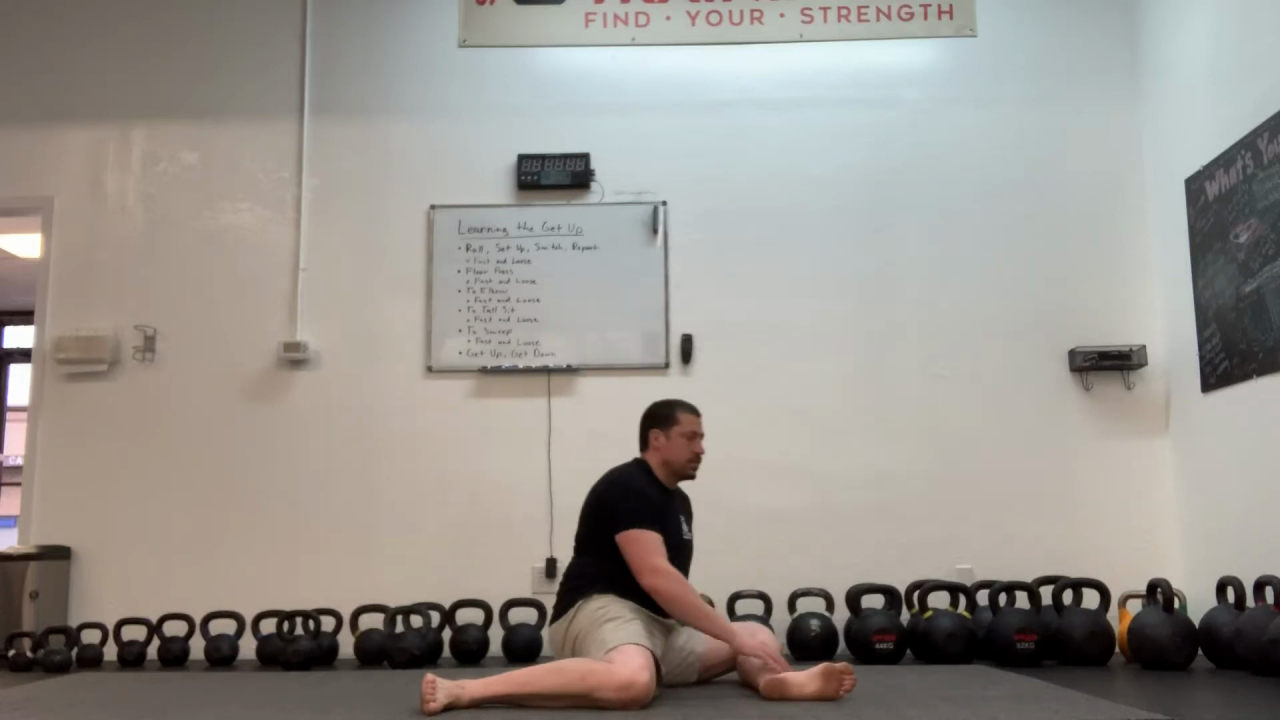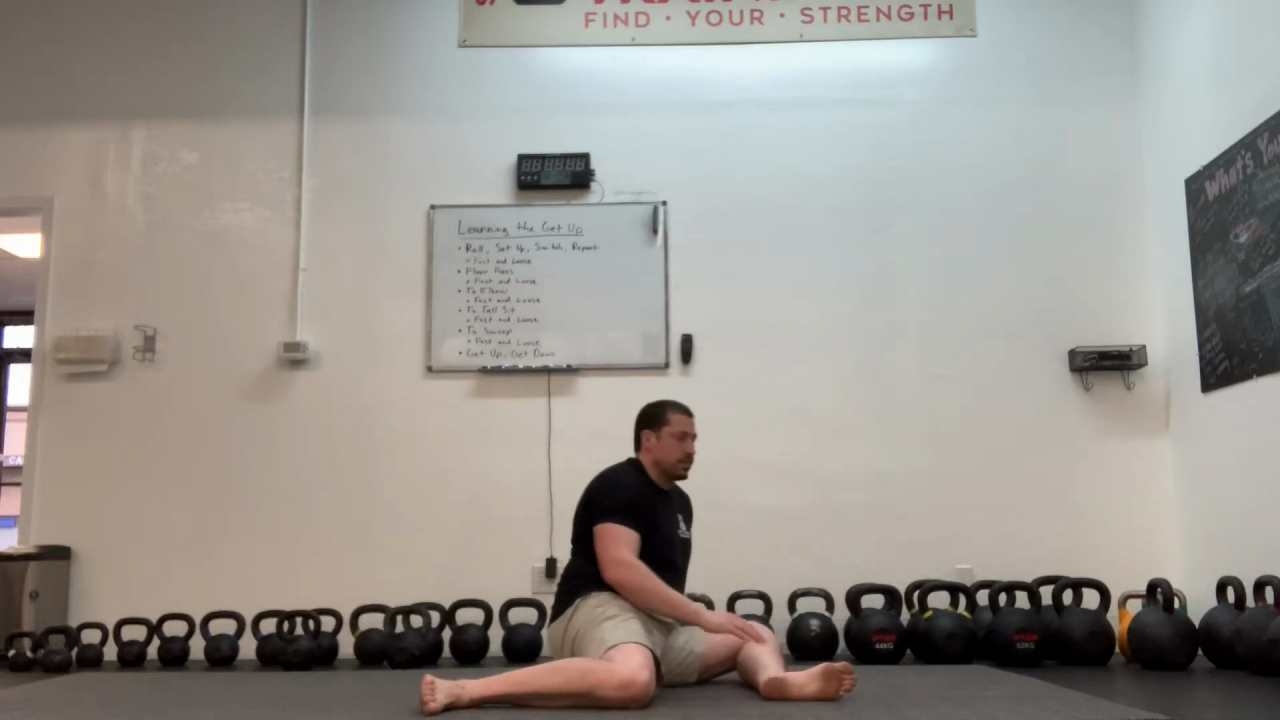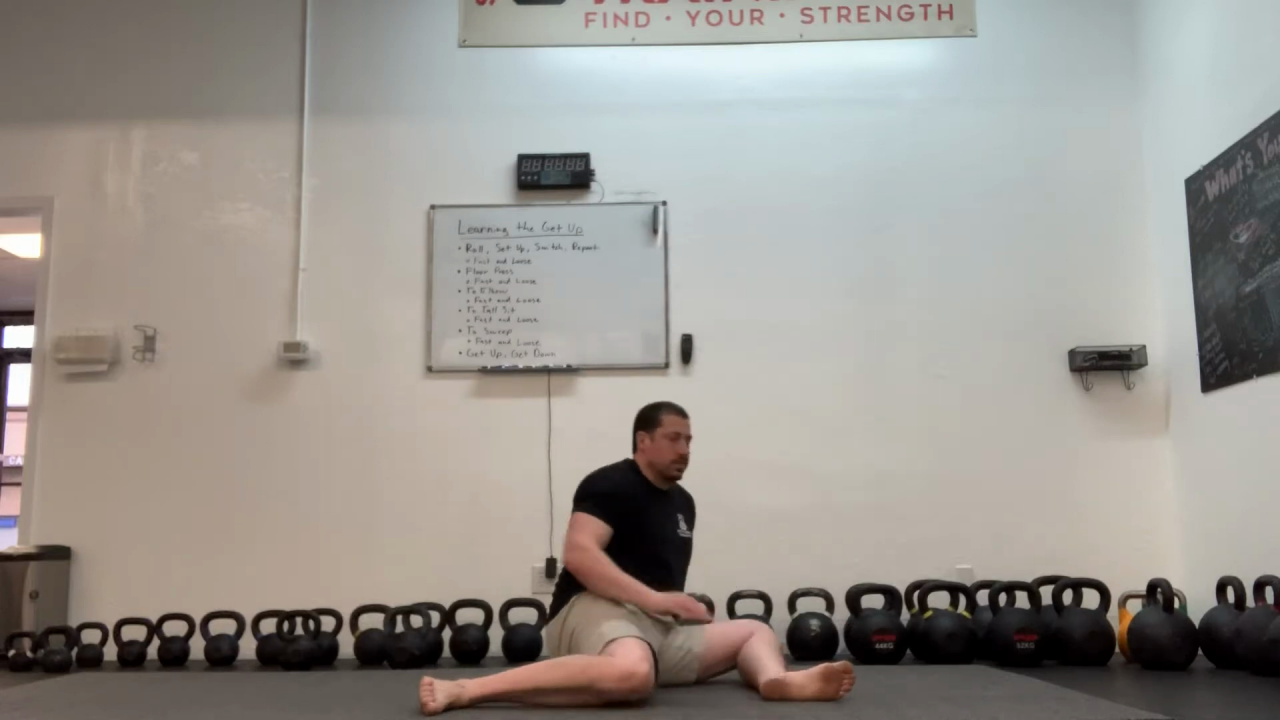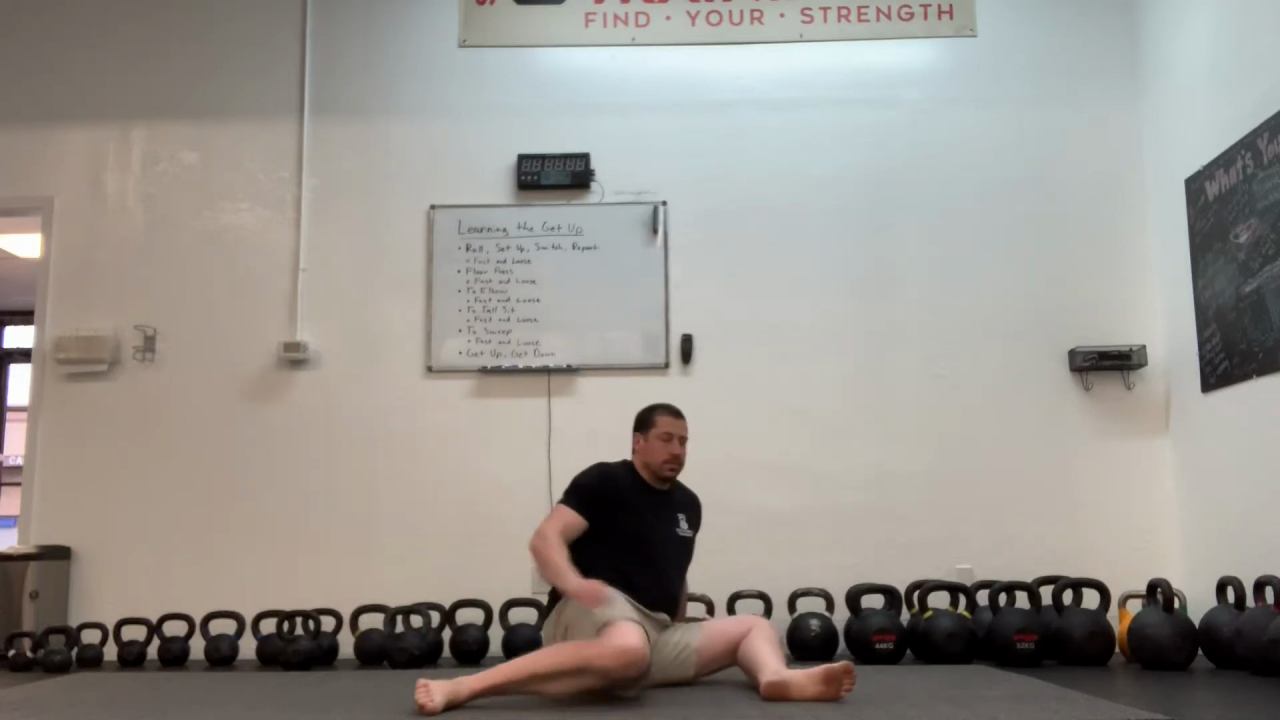
dt=0.1s
person 1, frame 1
left shoulder: (678, 500)
right shoulder: (628, 486)
right elbow: (655, 576)
right wrist: (736, 638)
right hip: (602, 611)
left knee: (759, 634)
right knee: (632, 684)
left ankle: (777, 679)
right ankle: (463, 690)
person 1, frame 2
left shoulder: (678, 500)
right shoulder: (619, 485)
right elbow: (618, 570)
right wrist: (704, 618)
right hip: (599, 610)
left knee: (756, 636)
right knee: (632, 682)
left ankle: (776, 678)
right ankle: (463, 690)
person 1, frame 3
left shoulder: (682, 502)
right shoulder: (613, 484)
right elbow: (579, 552)
right wrist: (649, 597)
left hip: (656, 633)
right hip: (597, 617)
left knee: (755, 631)
right knee: (629, 676)
left ankle: (776, 677)
right ankle: (462, 690)
person 1, frame 4
left shoulder: (688, 502)
right shoulder: (604, 482)
right elbow: (545, 538)
left wrist: (686, 637)
right wrist: (571, 582)
left hip: (656, 629)
right hip: (593, 612)
left knee: (755, 626)
right knee: (627, 653)
left ankle: (777, 677)
right ankle: (460, 688)
